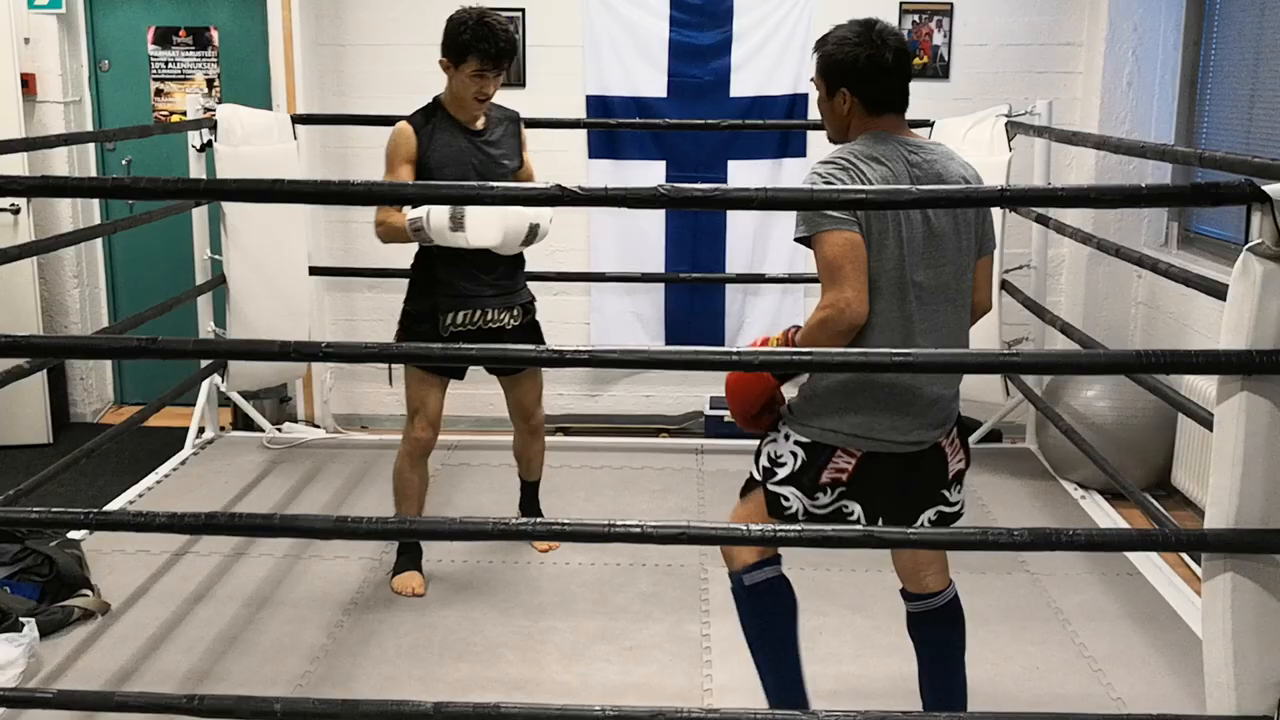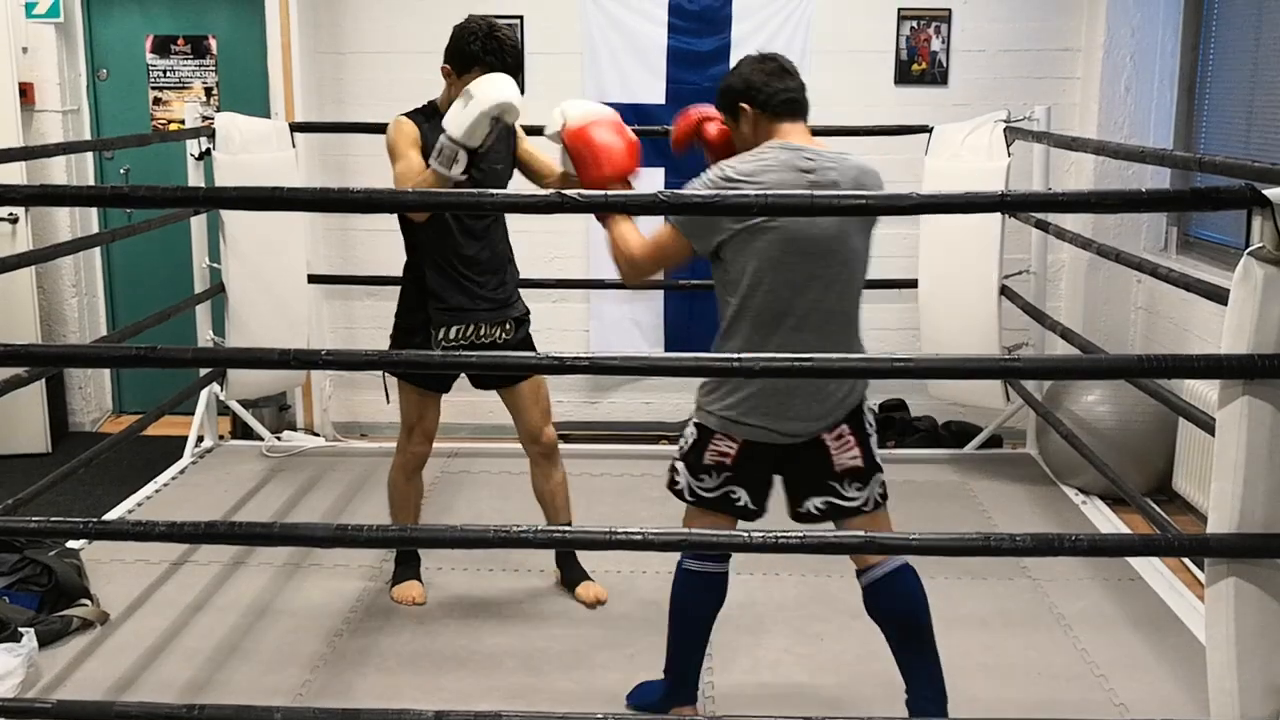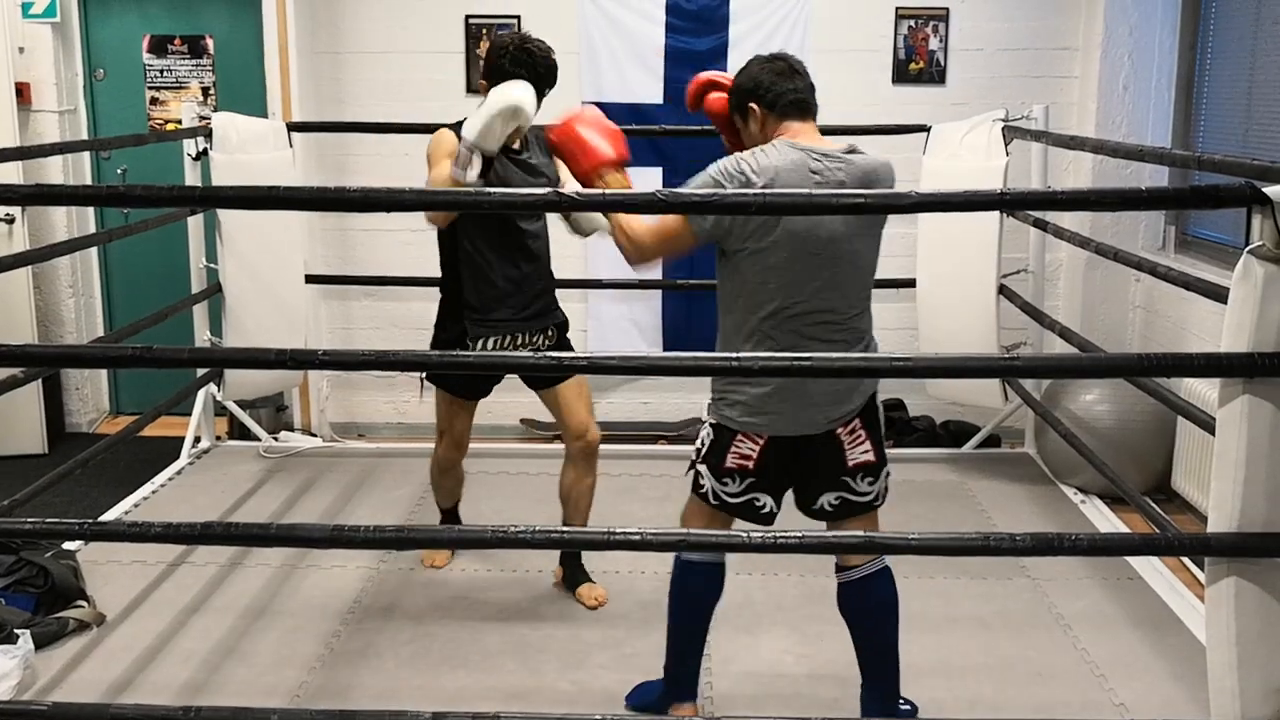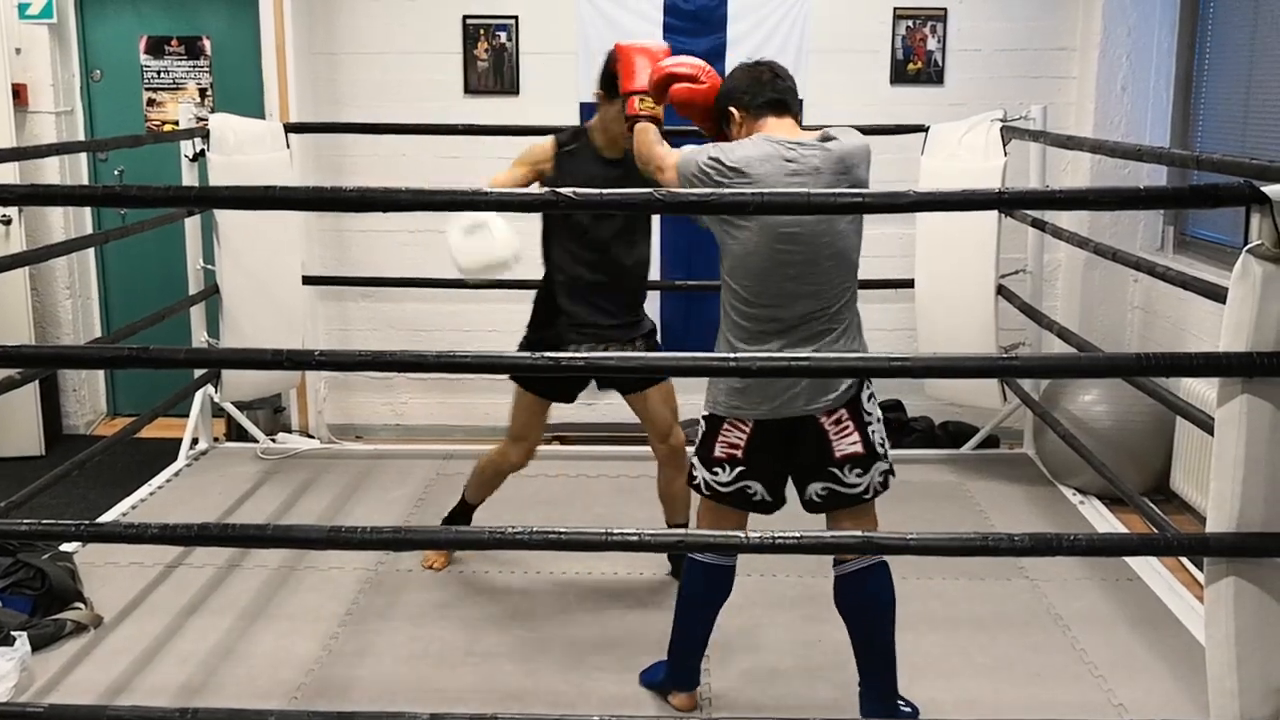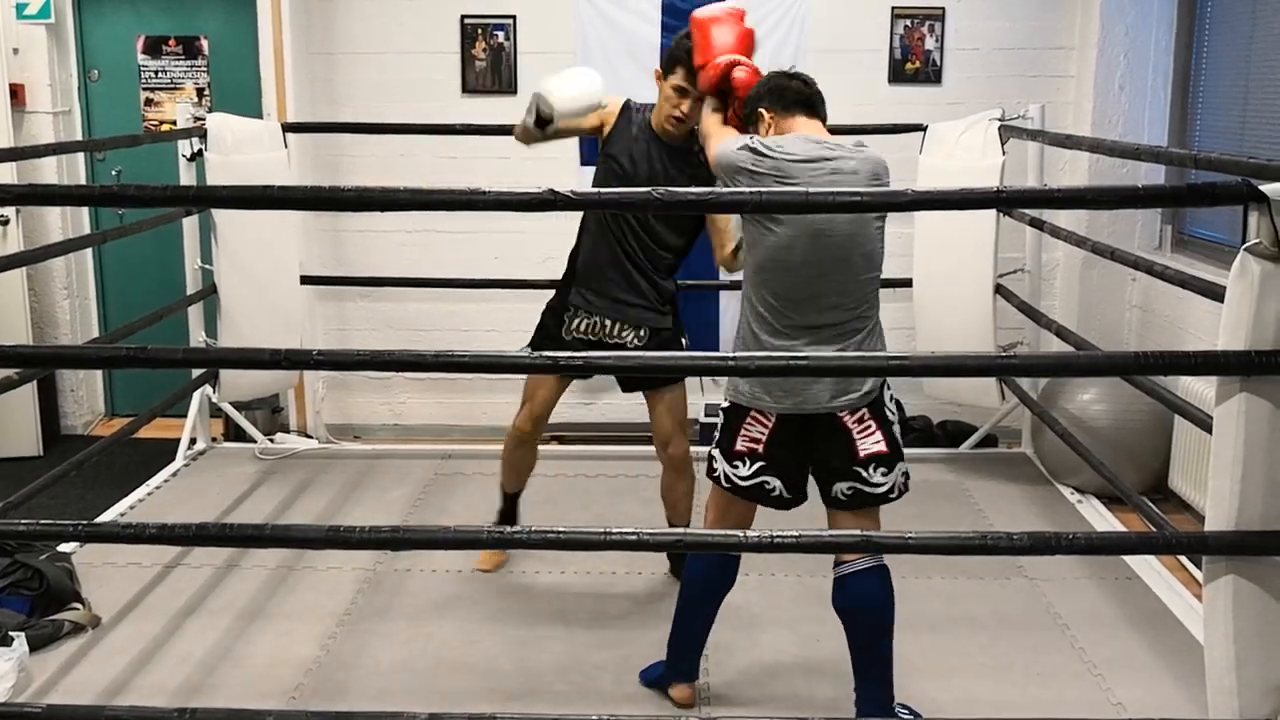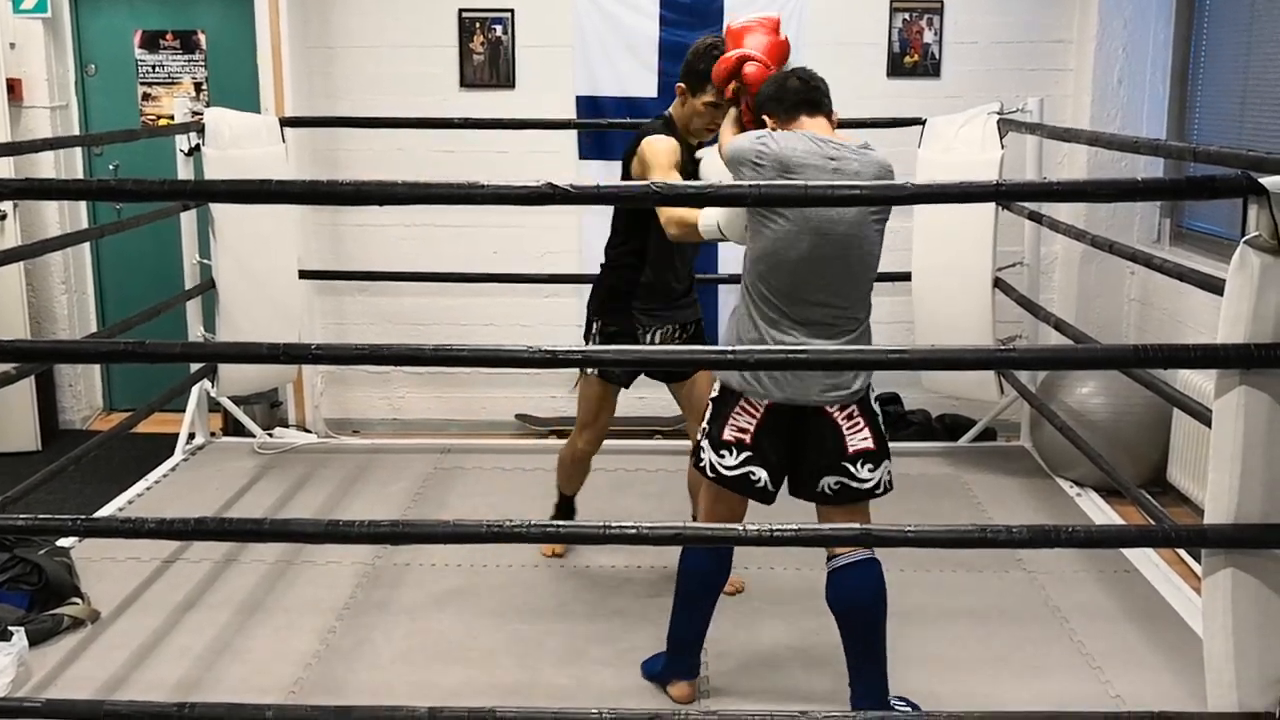
dt=0.5s
person 1, frame 1
left shoulder: (838, 174)
right shoulder: (962, 176)
left elbow: (846, 309)
right elbow: (978, 300)
left wrist: (782, 354)
left hip: (841, 423)
right hip: (930, 420)
left knee: (746, 545)
right knee: (926, 577)
left ankle: (791, 712)
right ankle: (948, 710)
person 1, frame 2
left shoulder: (730, 182)
right shoulder: (863, 179)
left elbow: (640, 261)
left hip: (740, 410)
right hip: (833, 405)
left knee: (704, 544)
right knee: (876, 552)
person 1, frame 3
left shoulder: (735, 179)
right shoulder: (874, 173)
left elbow: (644, 247)
left wrist: (604, 182)
right wrist: (741, 136)
left hip: (752, 407)
right hip: (845, 402)
left knee: (701, 537)
right knee: (859, 553)
person 1, frame 4
left shoulder: (721, 166)
right shoulder: (851, 153)
left elbow: (654, 162)
left wrist: (641, 103)
right wrist: (713, 100)
left hip: (747, 397)
right hip: (834, 391)
left knee: (713, 537)
right knee: (856, 543)
person 1, frame 5
left shoulder: (752, 161)
right shoulder: (873, 170)
left elbow: (712, 135)
left wrist: (712, 85)
right wrist: (752, 90)
left hip: (764, 394)
right hip: (853, 396)
left knee: (721, 529)
right knee: (859, 545)
person 1, frame 6
left shoulder: (765, 154)
right shoulder: (878, 172)
left elbow: (729, 140)
left wrist: (746, 97)
right wrist: (772, 88)
left hip: (757, 382)
right hip: (839, 388)
left knee: (715, 522)
right knee: (849, 540)
left ankle: (680, 671)
right ankle: (871, 703)
person 2, frame 1
left shoulder: (510, 124)
right shoulder: (412, 134)
right elbow: (386, 226)
left wrist: (533, 220)
right wrist: (430, 223)
left hip: (508, 299)
right hip: (439, 305)
left knee: (530, 421)
right knee: (421, 435)
left ankle: (529, 504)
right ankle: (408, 552)
person 2, frame 2
left shoulder: (503, 125)
right shoulder: (409, 129)
left elbow: (556, 181)
right elbow: (417, 204)
right wrist: (459, 138)
left hip: (500, 311)
right hip: (432, 315)
left knee: (543, 440)
right knee: (414, 446)
left ankle: (567, 561)
right ankle: (406, 560)
person 2, frame 3
left shoulder: (544, 147)
right shoulder: (450, 142)
left elbow: (578, 215)
right elbow: (437, 209)
left wrist: (590, 211)
right wrist: (479, 137)
left hip: (539, 318)
right hip: (469, 323)
left knee: (585, 439)
right knee: (450, 449)
left ankle: (571, 563)
right ankle: (449, 524)
person 2, frame 4
right shoulder: (554, 153)
left hip: (627, 327)
right hip: (561, 328)
left knee: (673, 445)
right knee: (516, 452)
left ankle: (682, 556)
right ankle: (455, 523)
person 2, frame 5
left shoulder: (710, 166)
right shoulder: (619, 116)
right elbow: (527, 137)
right wrist: (543, 113)
left hip: (651, 321)
right hip: (579, 304)
left knee: (675, 450)
right knee: (525, 428)
left ankle: (683, 556)
right ankle: (506, 523)
person 2, frame 6
left shoulder: (694, 145)
right shoulder: (657, 146)
right elbow: (676, 225)
left hip: (680, 314)
right hip: (623, 311)
right knee: (587, 437)
right ankle: (563, 513)
